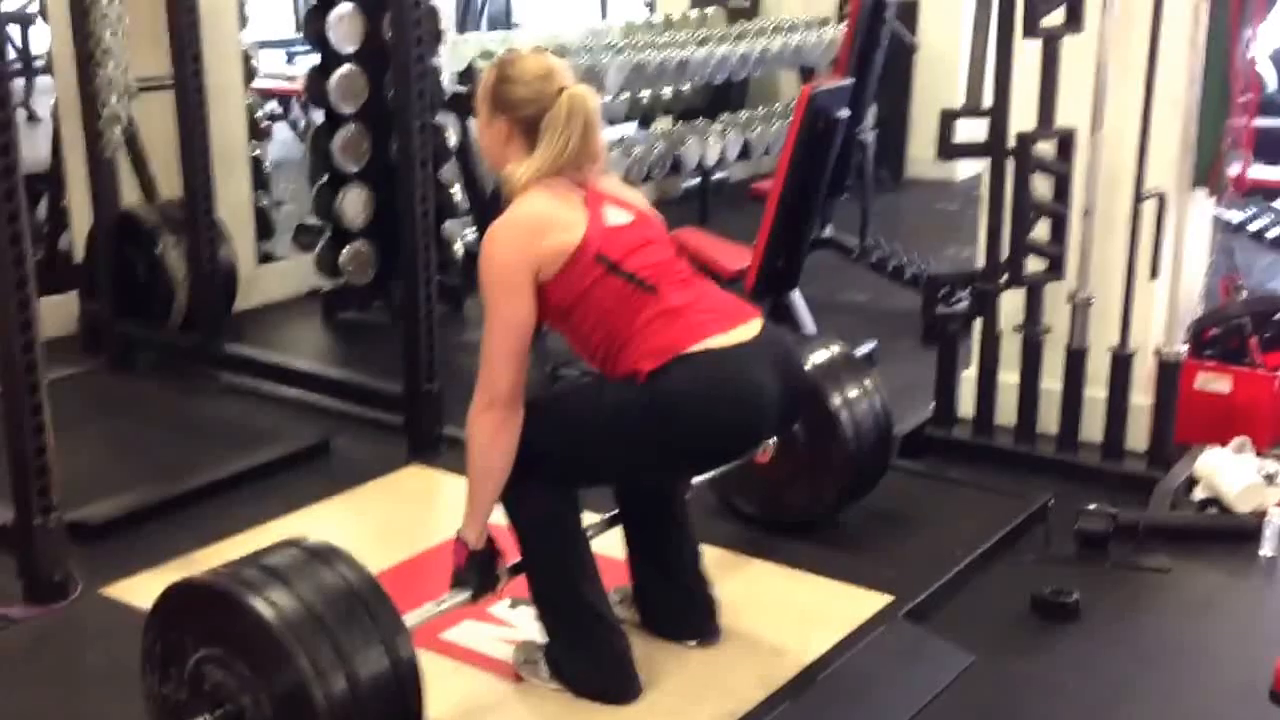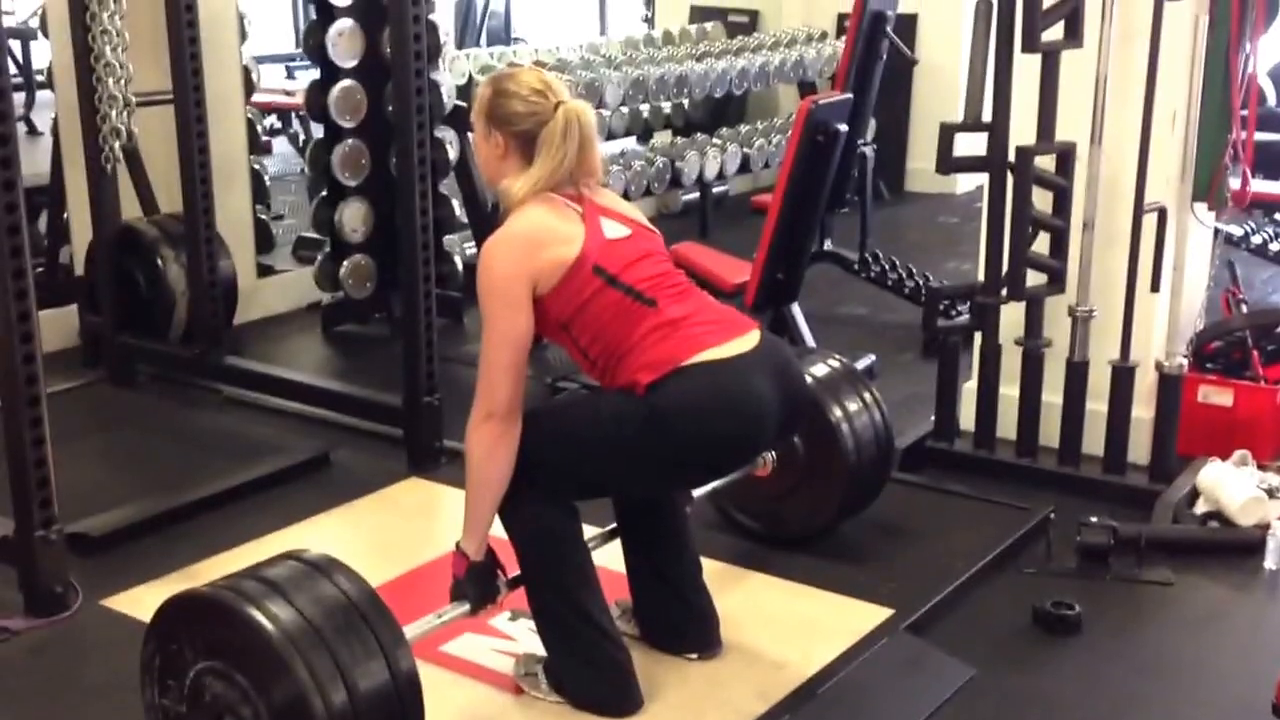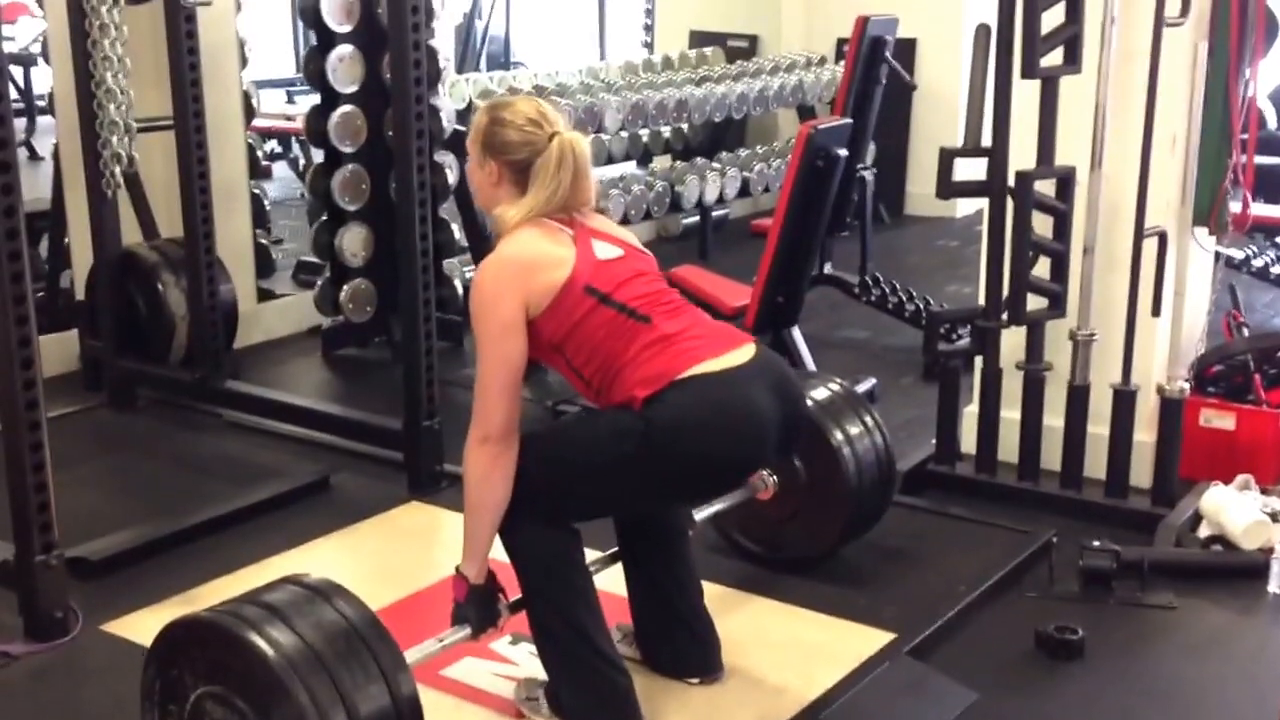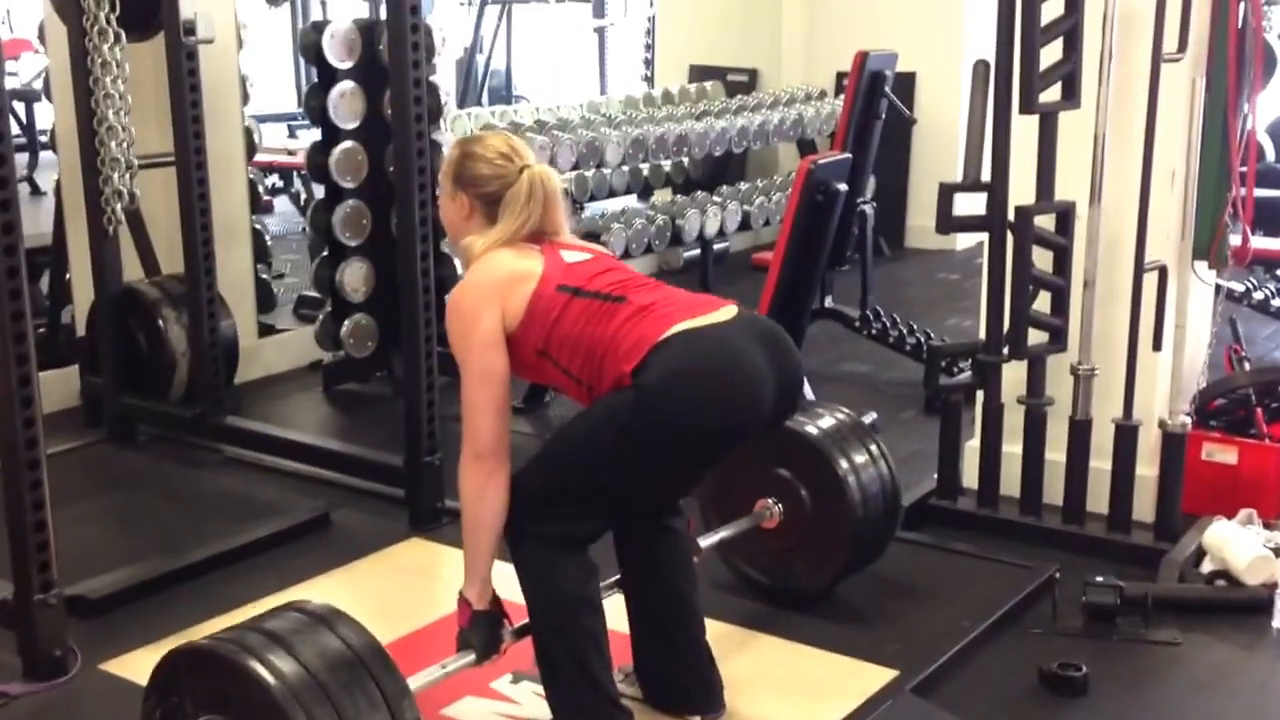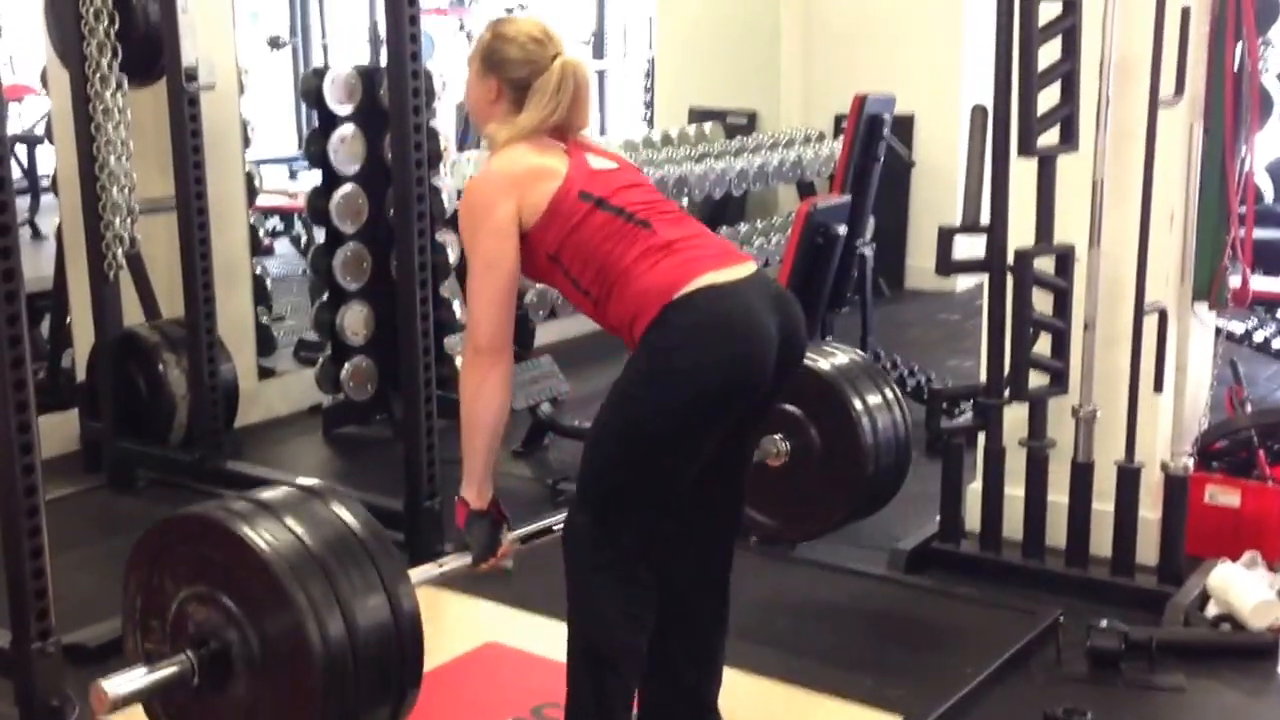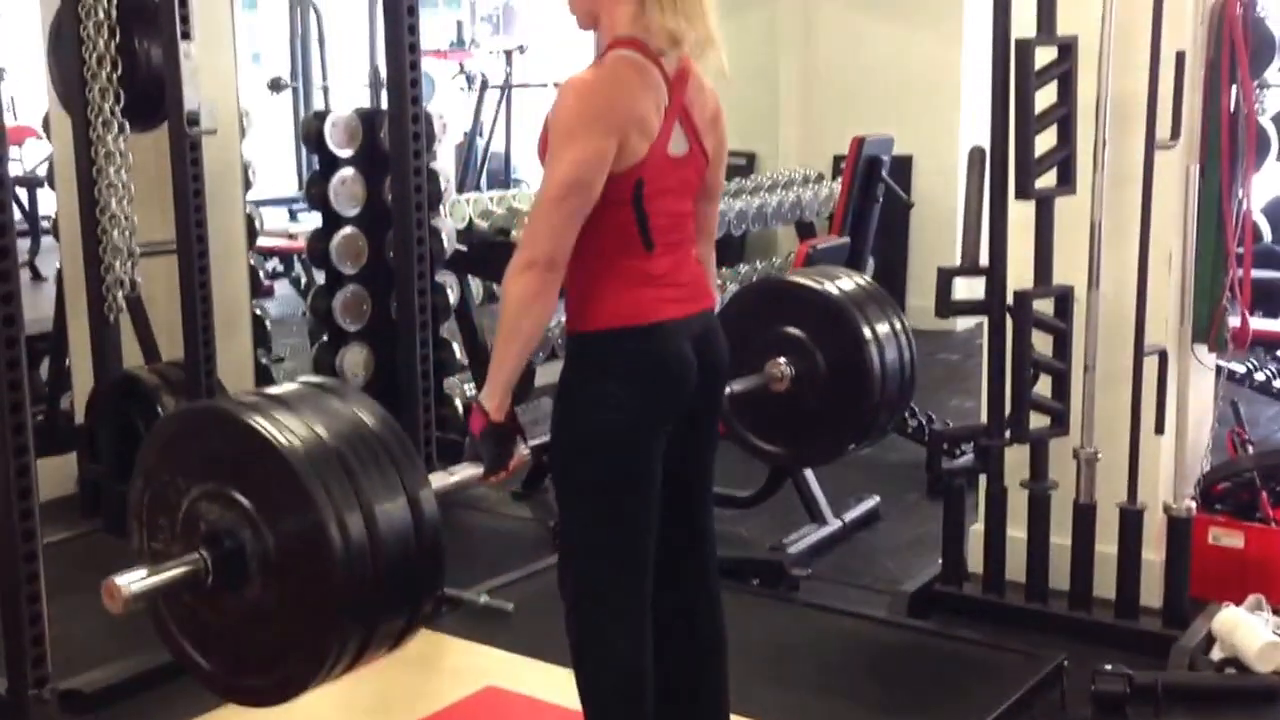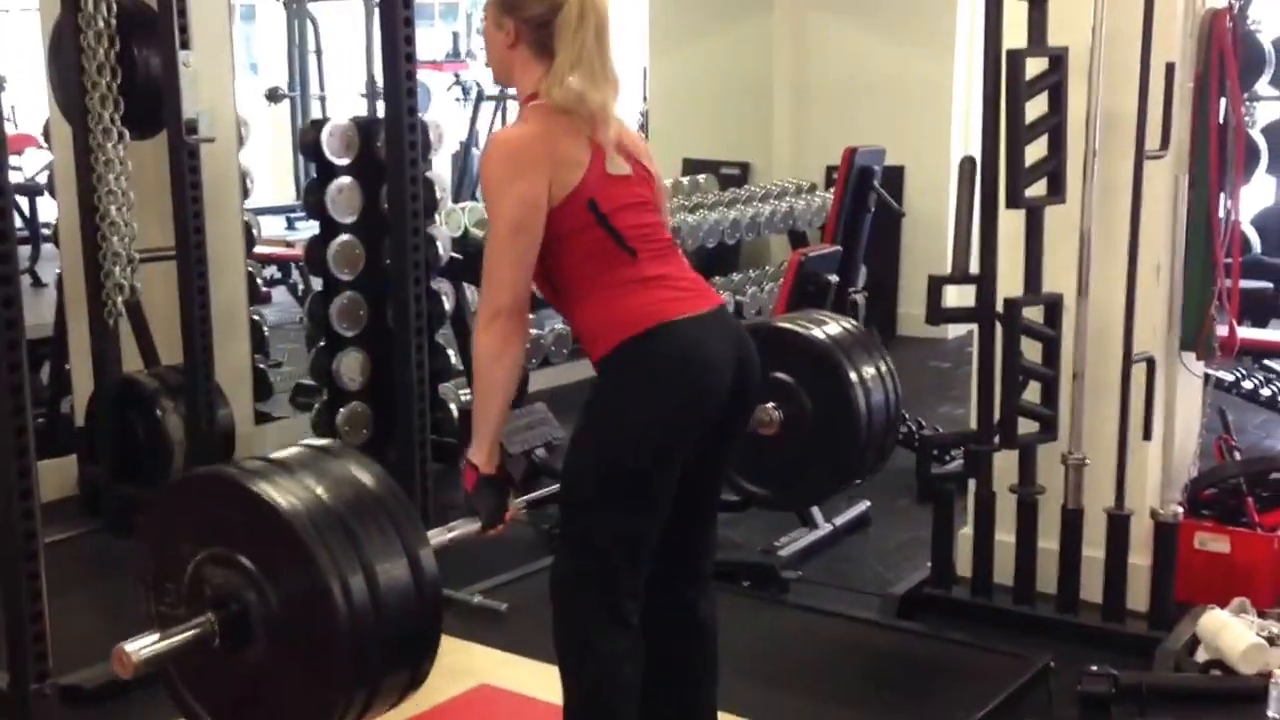
dt=0.7s
person 1, frame 1
left shoulder: (515, 232)
right shoulder: (612, 191)
left elbow: (498, 402)
left wrist: (474, 536)
left hip: (710, 393)
right hip: (772, 365)
left knee: (525, 452)
right knee: (630, 418)
left ankle: (592, 663)
right ankle: (677, 607)
person 1, frame 2
left shoulder: (513, 244)
right shoulder: (606, 204)
left elbow: (497, 414)
left wrist: (472, 547)
left hip: (709, 405)
right hip: (773, 376)
left knee: (524, 464)
right knee: (631, 432)
right ankle: (678, 620)
person 1, frame 3
left shoulder: (506, 269)
right shoulder: (602, 229)
left elbow: (493, 438)
left wrist: (473, 574)
left hip: (706, 421)
right hip: (772, 392)
left knee: (522, 490)
right knee: (630, 454)
right ankle: (681, 646)
person 1, frame 4
left shoulder: (477, 292)
right shoulder: (568, 251)
left elbow: (485, 457)
left wrist: (476, 594)
left hip: (698, 378)
right hip: (768, 355)
left knee: (540, 519)
right knee: (637, 492)
person 1, frame 5
left shoulder: (496, 183)
right shoulder: (593, 157)
left elbow: (489, 353)
left wrist: (476, 497)
left hip: (702, 335)
right hip: (771, 313)
left knee: (606, 550)
right knee: (694, 544)
person 1, frame 6
left shoulder: (599, 89)
right shoulder: (697, 88)
left elbow: (542, 260)
left wrist: (494, 403)
left hip: (621, 360)
right hip: (695, 344)
left knee: (607, 586)
right knee: (684, 566)
person 1, frame 7
left shoulder: (520, 146)
right shoulder: (615, 128)
left elbow: (503, 315)
left wrist: (484, 459)
left hip: (655, 368)
right hip: (724, 346)
left knee: (595, 596)
right knee: (679, 577)
